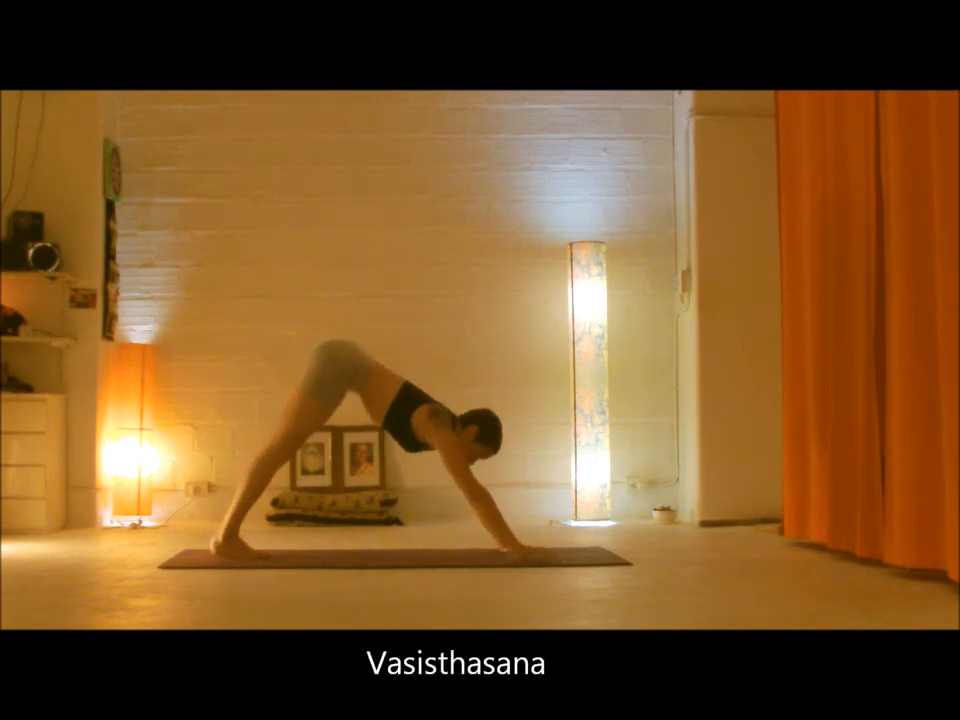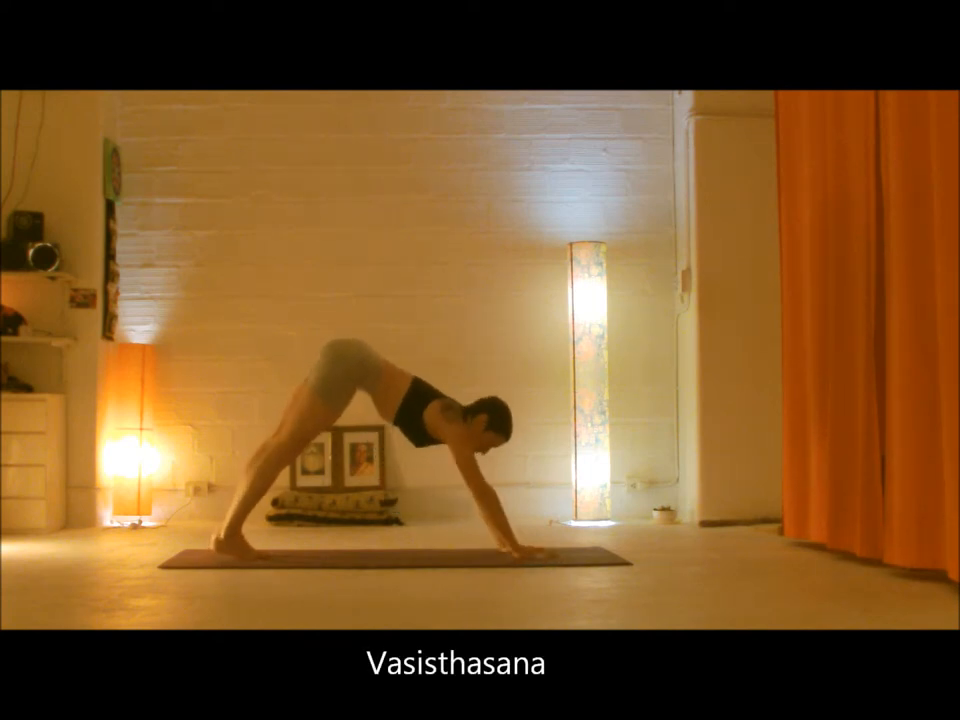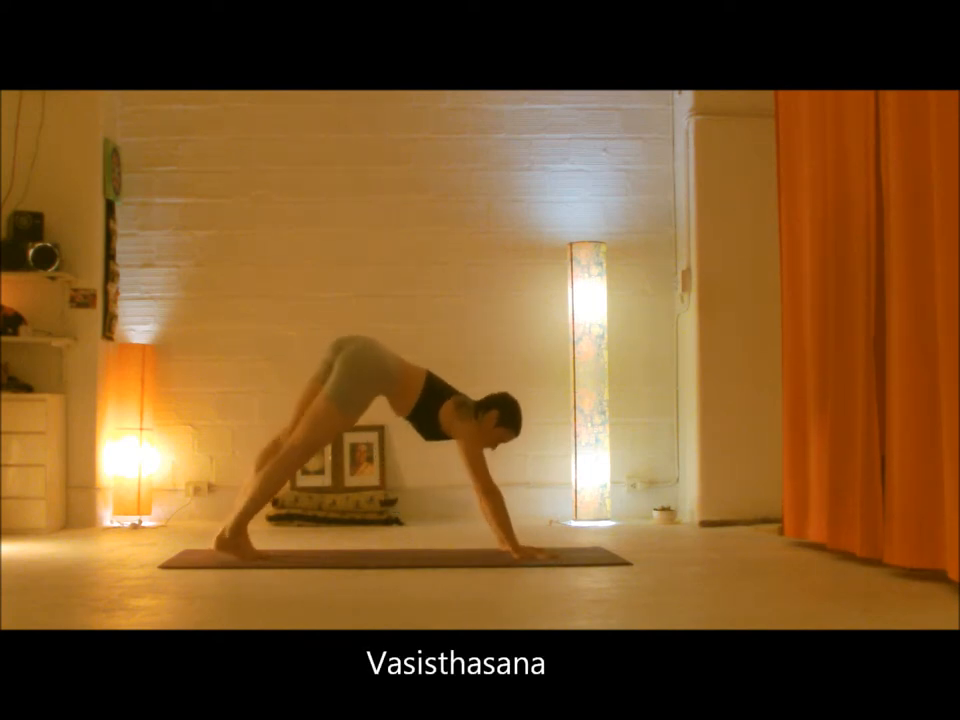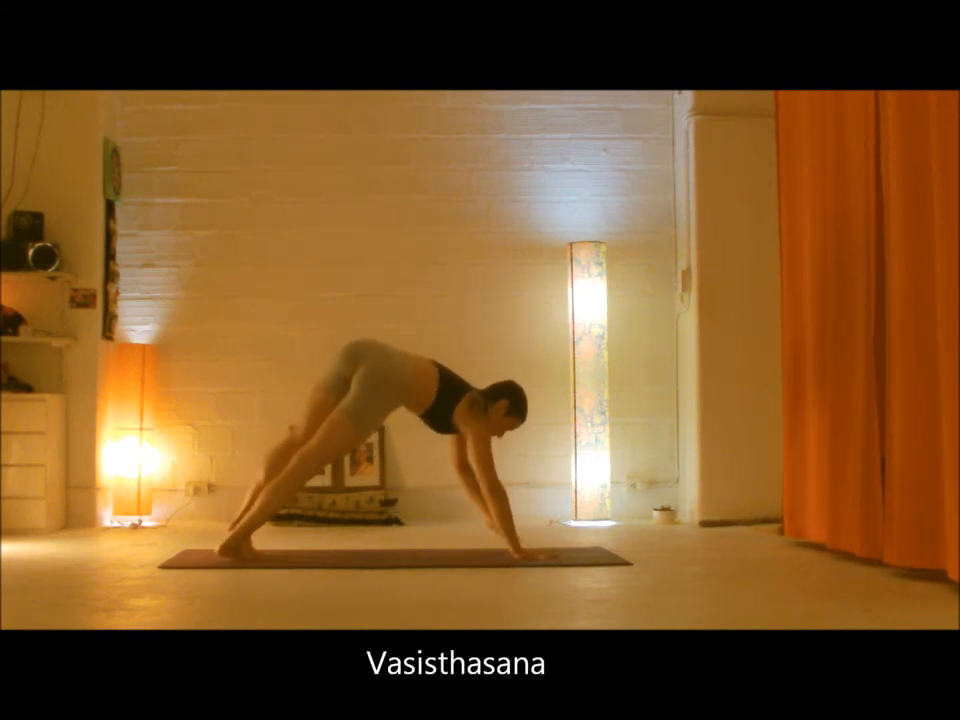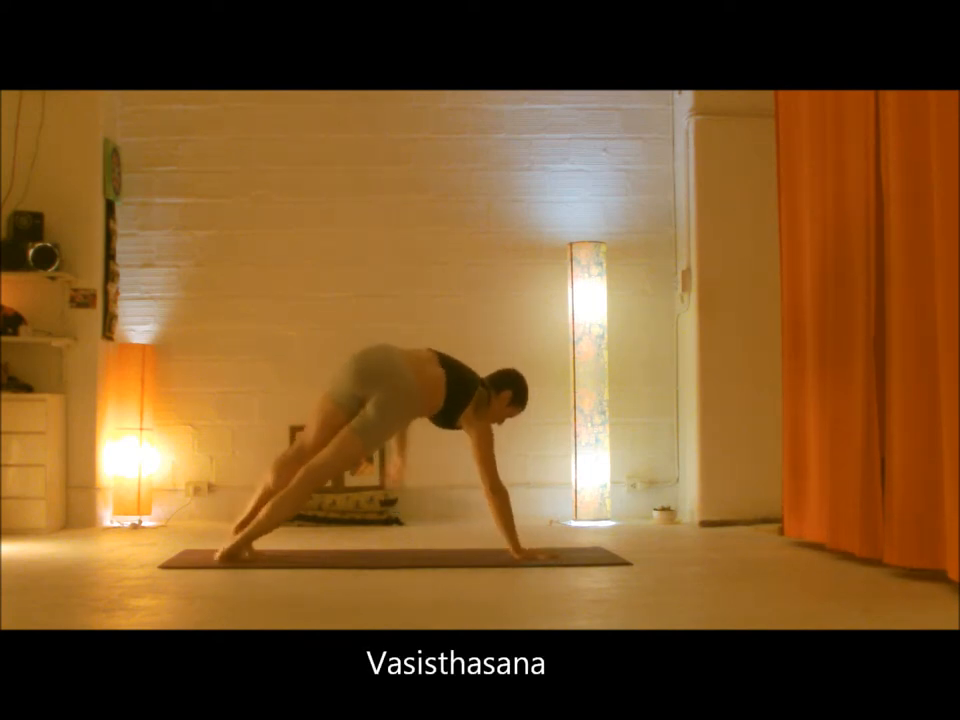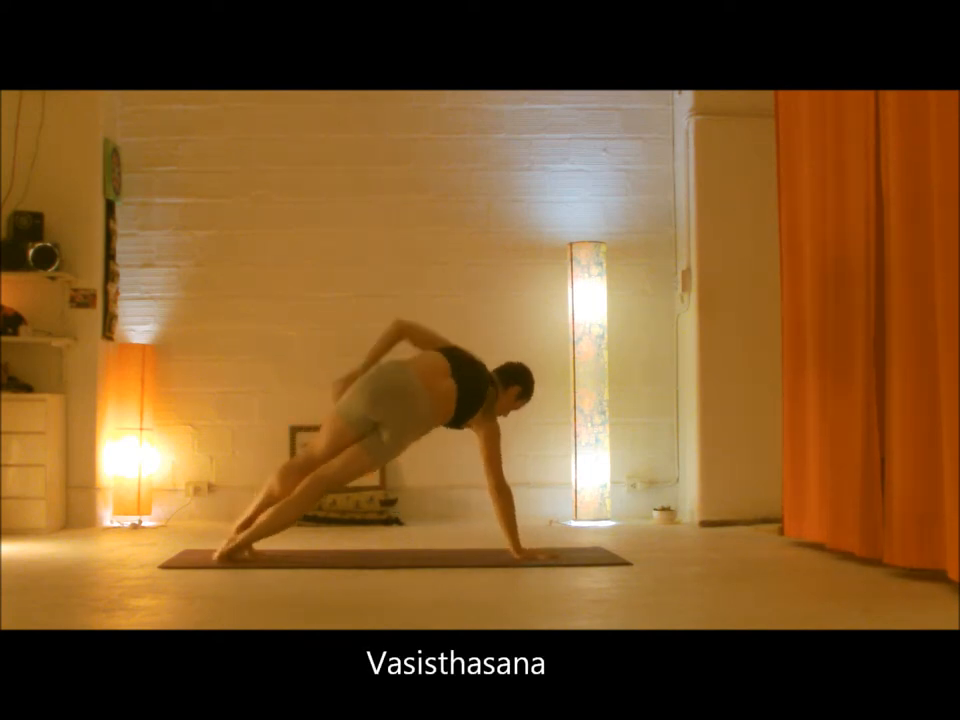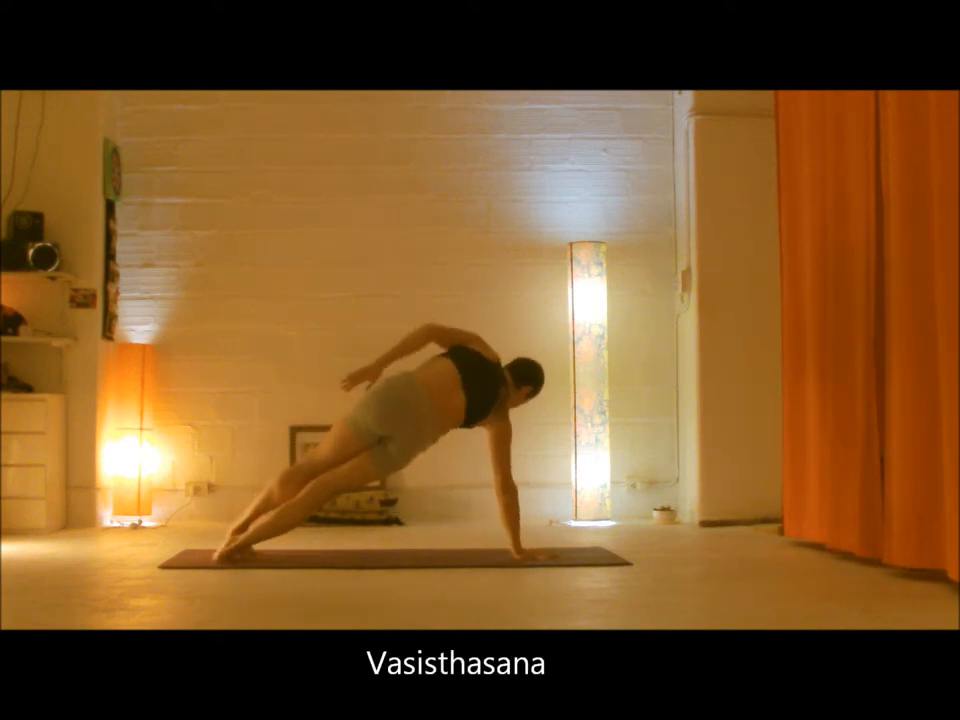
dt=0.3s
person 1, frame 1
left shoulder: (447, 431)
right shoulder: (442, 430)
left elbow: (473, 493)
right elbow: (474, 492)
left wrist: (504, 540)
right wrist: (515, 546)
left hip: (340, 364)
right hip: (339, 364)
left knee: (281, 445)
right knee: (280, 448)
left ankle: (229, 535)
right ankle: (226, 536)
person 1, frame 2
left shoulder: (457, 424)
right shoulder: (455, 426)
left elbow: (478, 489)
right elbow: (480, 489)
left wrist: (501, 539)
right wrist: (515, 546)
left hip: (344, 357)
right hip: (349, 362)
left knee: (282, 440)
right knee: (285, 448)
left ankle: (231, 530)
right ankle: (228, 534)
person 1, frame 3
left shoulder: (463, 416)
right shoulder: (466, 422)
left elbow: (481, 488)
right elbow: (487, 488)
left wrist: (502, 537)
right wrist: (515, 547)
left hip: (352, 350)
right hip: (364, 367)
left knee: (288, 438)
right knee: (296, 452)
left ankle: (236, 527)
right ankle: (231, 533)
person 1, frame 4
left shoulder: (458, 398)
right shoulder: (476, 417)
left elbow: (462, 467)
right elbow: (492, 487)
left wrist: (492, 518)
right wrist: (516, 547)
left hip: (360, 351)
right hip: (381, 379)
left knee: (297, 442)
right knee: (307, 462)
left ankle: (239, 524)
right ankle: (235, 539)
person 1, frame 5
left shoulder: (457, 382)
right shoulder: (479, 415)
right elbow: (493, 487)
left wrist: (399, 450)
right wrist: (517, 548)
left hip: (369, 361)
right hip: (391, 397)
left knee: (304, 450)
right knee: (312, 474)
left ankle: (243, 525)
right ankle: (237, 544)
person 1, frame 6
left shoulder: (461, 354)
right shoulder: (486, 419)
left elbow: (400, 326)
right elbow: (498, 487)
left wrist: (362, 370)
right wrist: (517, 548)
left hip: (384, 384)
right hip: (406, 421)
left knee: (310, 460)
right knee: (317, 483)
left ankle: (243, 525)
right ankle: (237, 543)
person 1, frame 7
left shoulder: (479, 348)
right shoulder: (500, 419)
left elbow: (429, 330)
right elbow: (505, 485)
left wrist: (376, 366)
right wrist: (518, 547)
left hip: (393, 397)
right hip: (412, 434)
left knee: (311, 467)
right knee: (320, 489)
left ankle: (240, 527)
right ankle: (239, 542)
